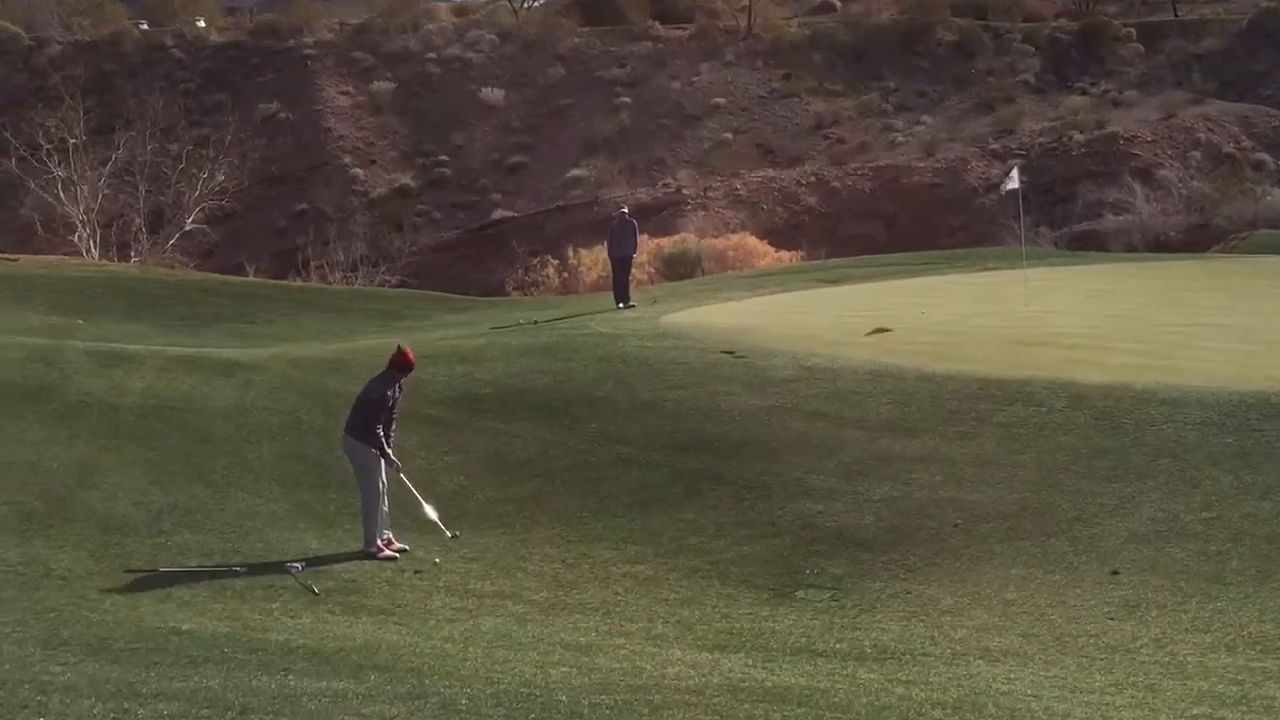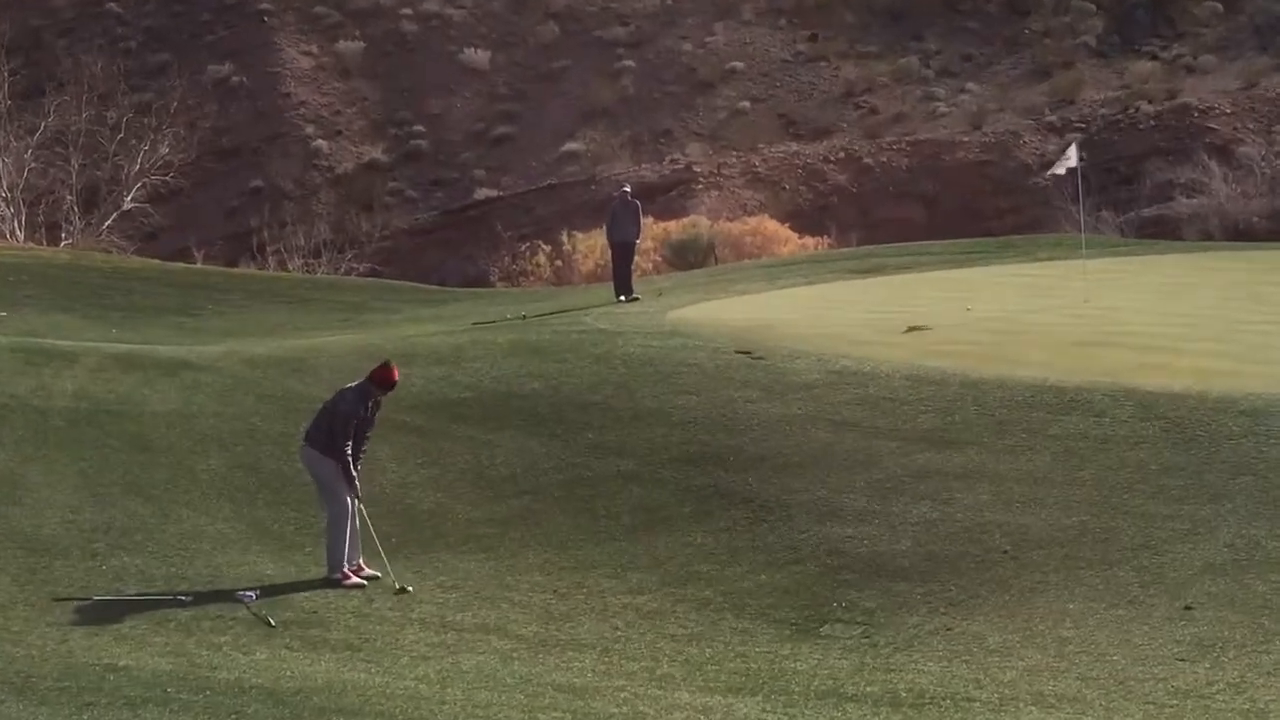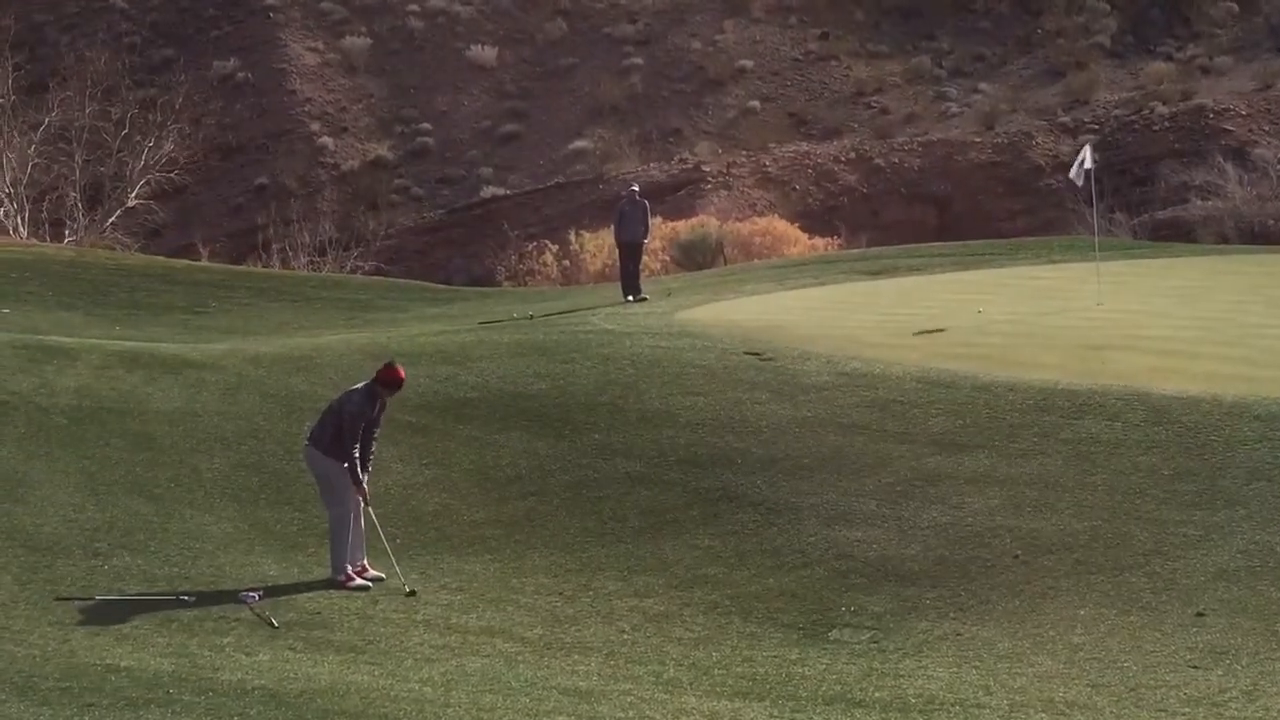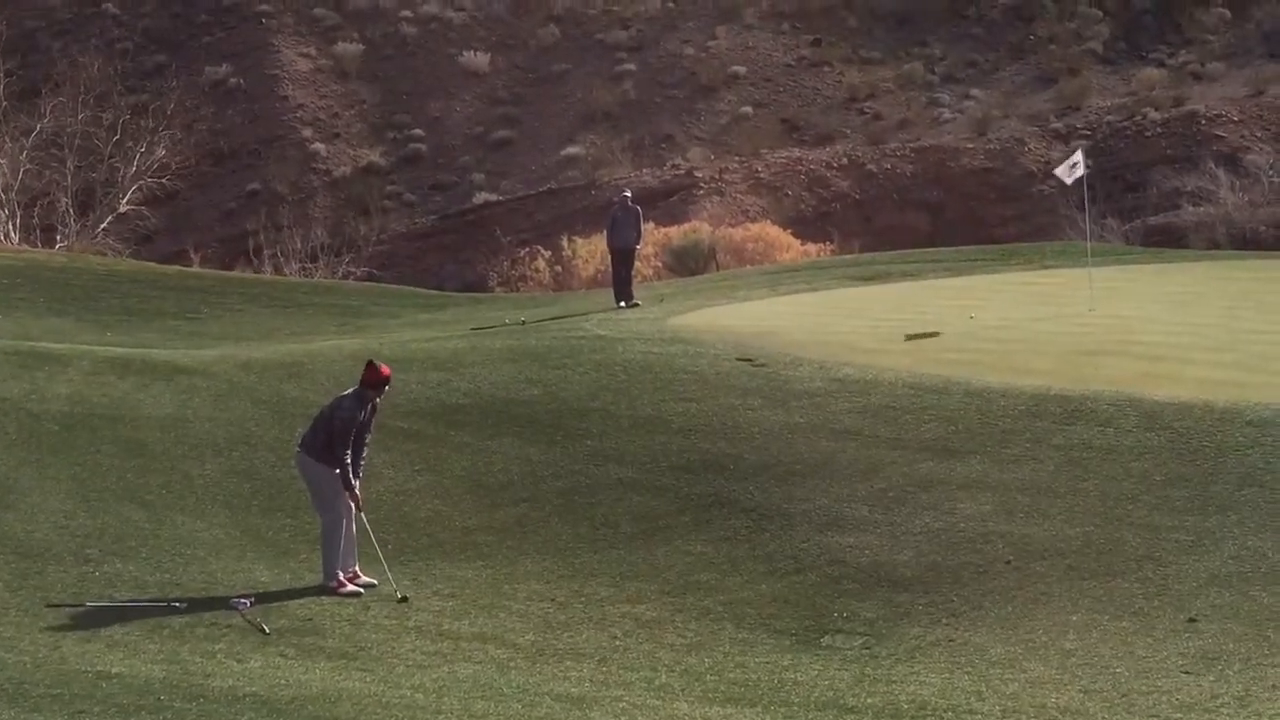
dt=0.7s
person 1, frame 1
left shoulder: (395, 385)
right shoulder: (380, 390)
left elbow: (390, 418)
right elbow: (374, 428)
left wrist: (388, 447)
right wrist: (386, 454)
left hip: (372, 441)
right hip: (359, 441)
left knee: (381, 488)
right knee: (372, 491)
left ankle: (384, 536)
right ankle: (372, 545)
person 1, frame 2
left shoulder: (373, 400)
right shoulder: (350, 401)
left elbow: (362, 437)
right elbow: (342, 444)
left wrist: (355, 469)
right wrist: (351, 478)
left hip: (335, 453)
right hip: (318, 452)
left knee: (350, 505)
right knee: (340, 507)
left ankle: (353, 562)
right ankle: (337, 570)
person 1, frame 3
left shoulder: (379, 400)
right shoulder: (357, 403)
left elbow: (370, 438)
right elbow: (351, 445)
left wrist: (364, 473)
right wrist: (358, 480)
left hip: (339, 453)
right hip: (322, 452)
left knee: (355, 506)
right knee: (342, 509)
left ankle: (357, 563)
right ankle: (341, 572)
person 1, frame 4
left shoulder: (371, 404)
right shoulder: (348, 408)
left elbow: (361, 442)
right elbow: (342, 451)
left wrist: (356, 479)
right wrist: (350, 486)
left hip: (330, 459)
right hip: (314, 459)
left knee: (347, 511)
right knee: (335, 515)
left ankle: (349, 570)
right ankle: (333, 578)
